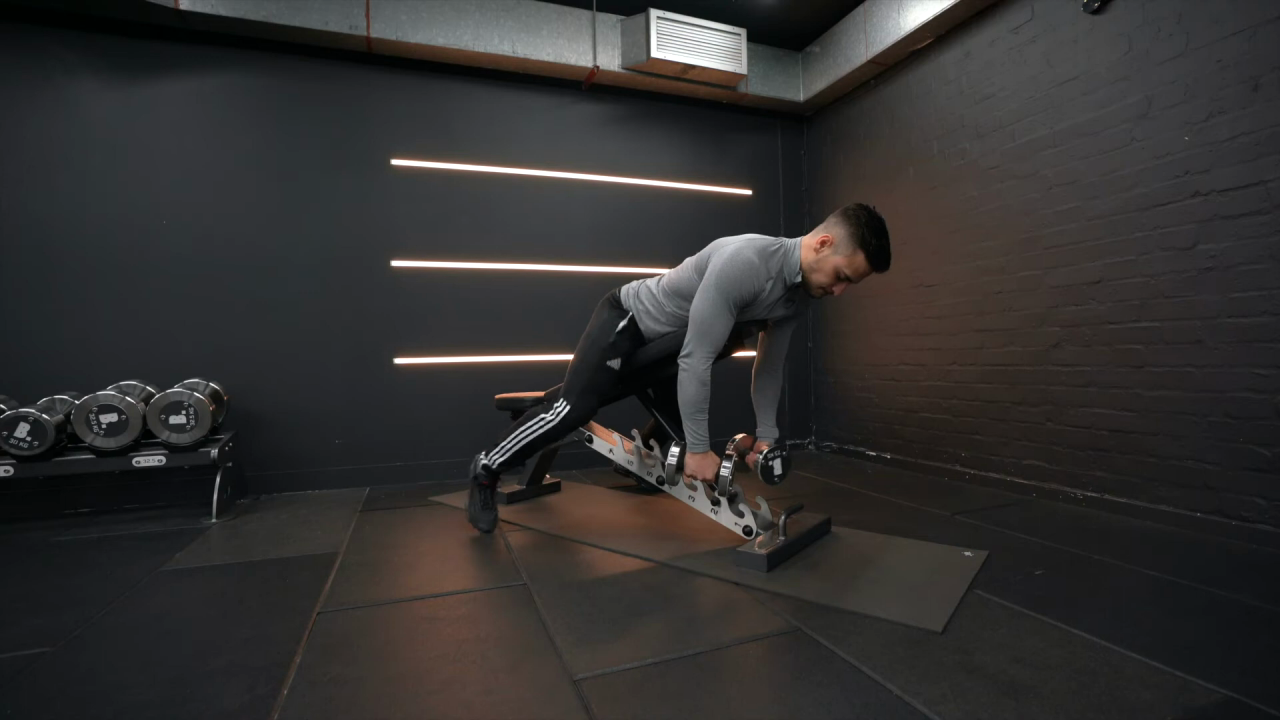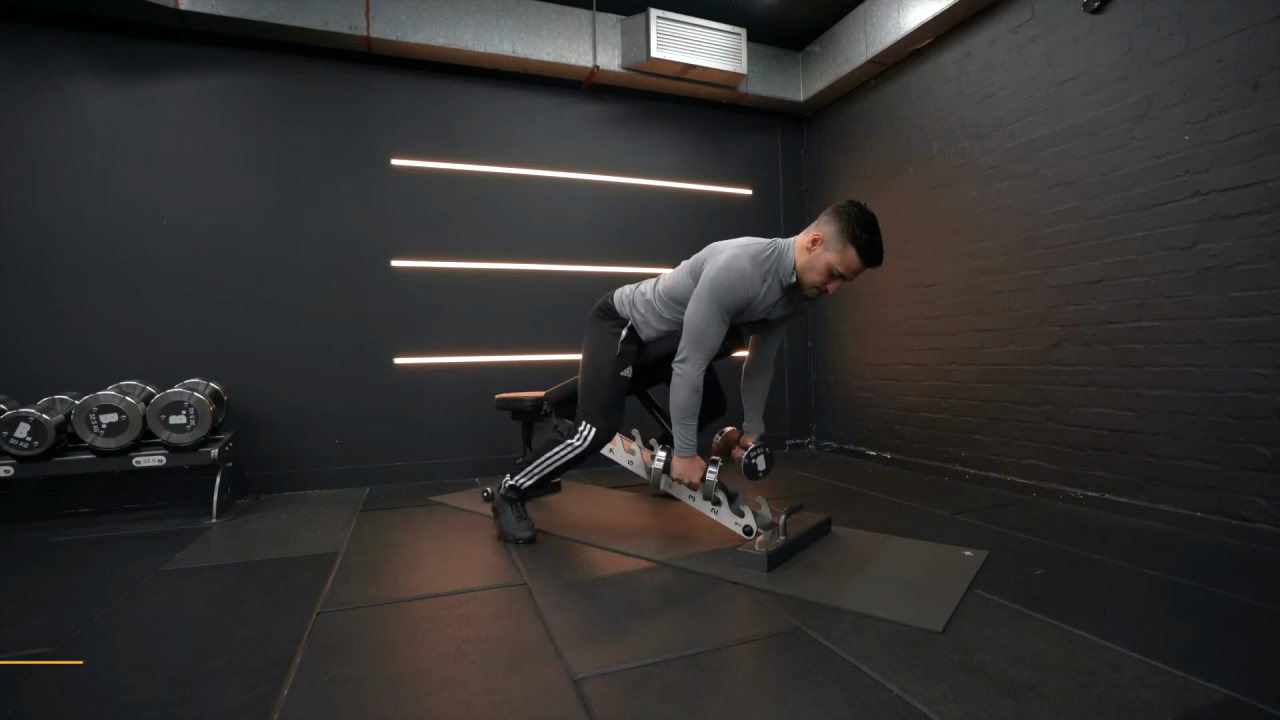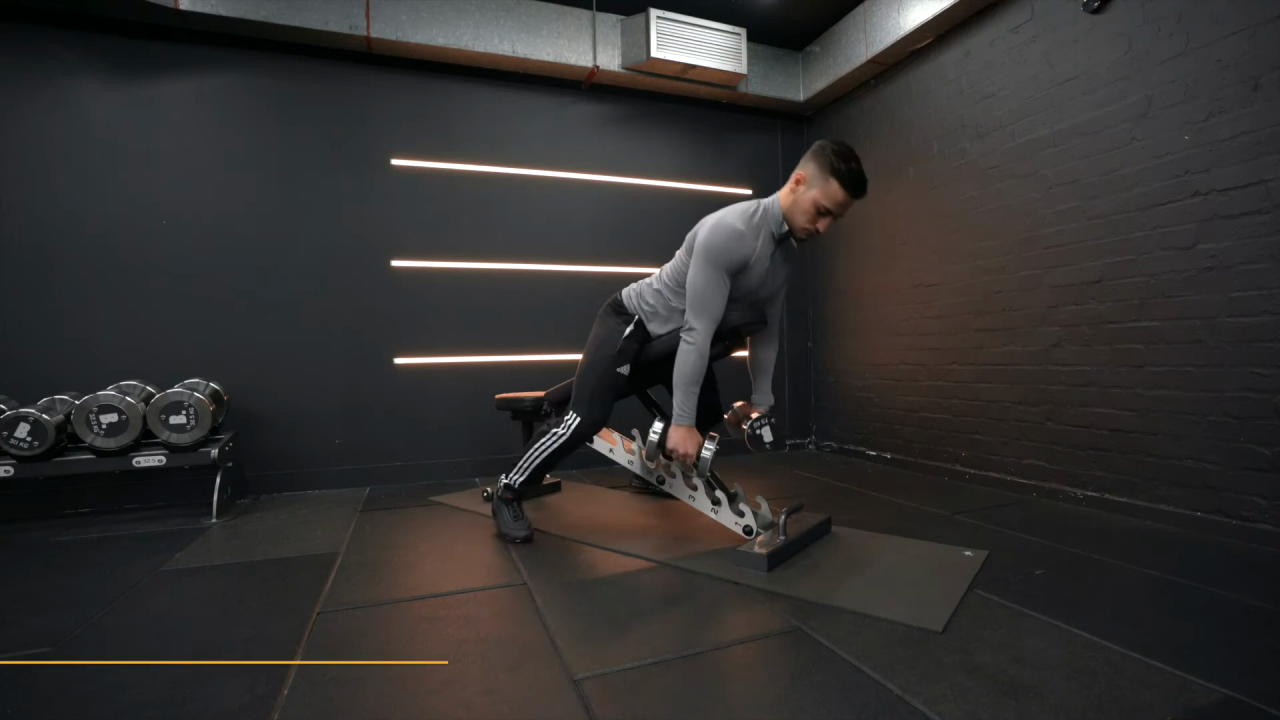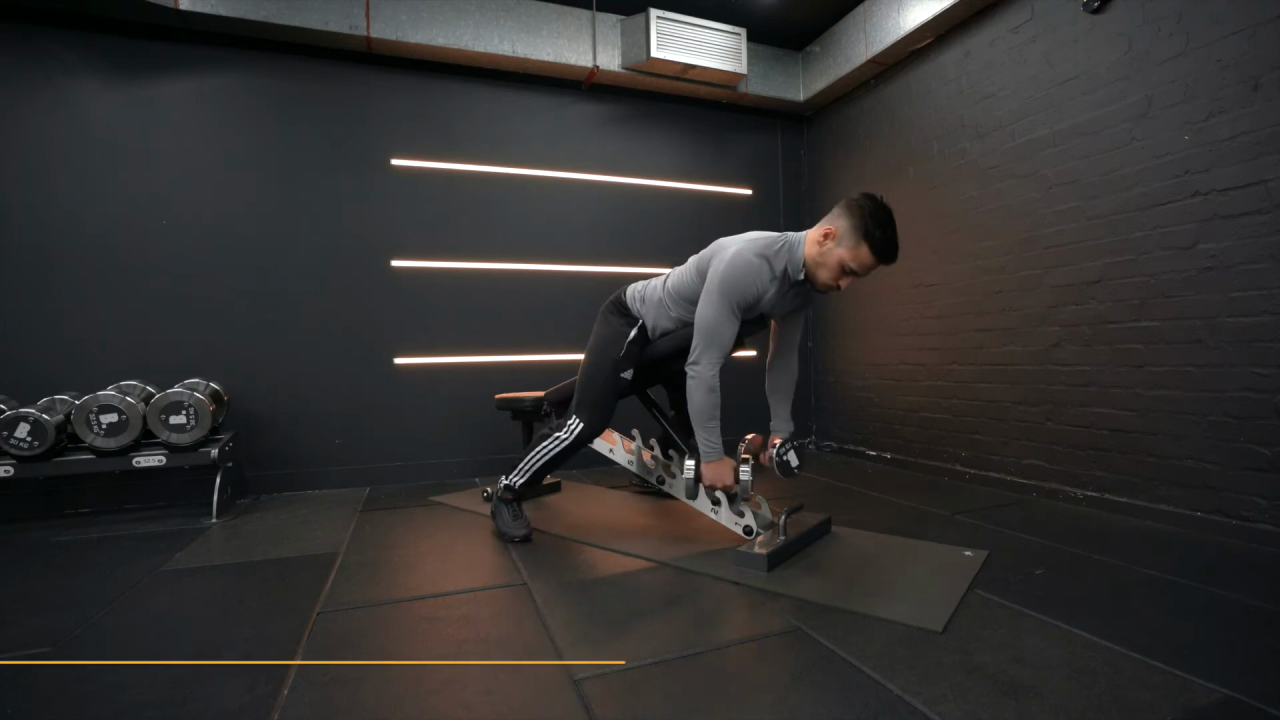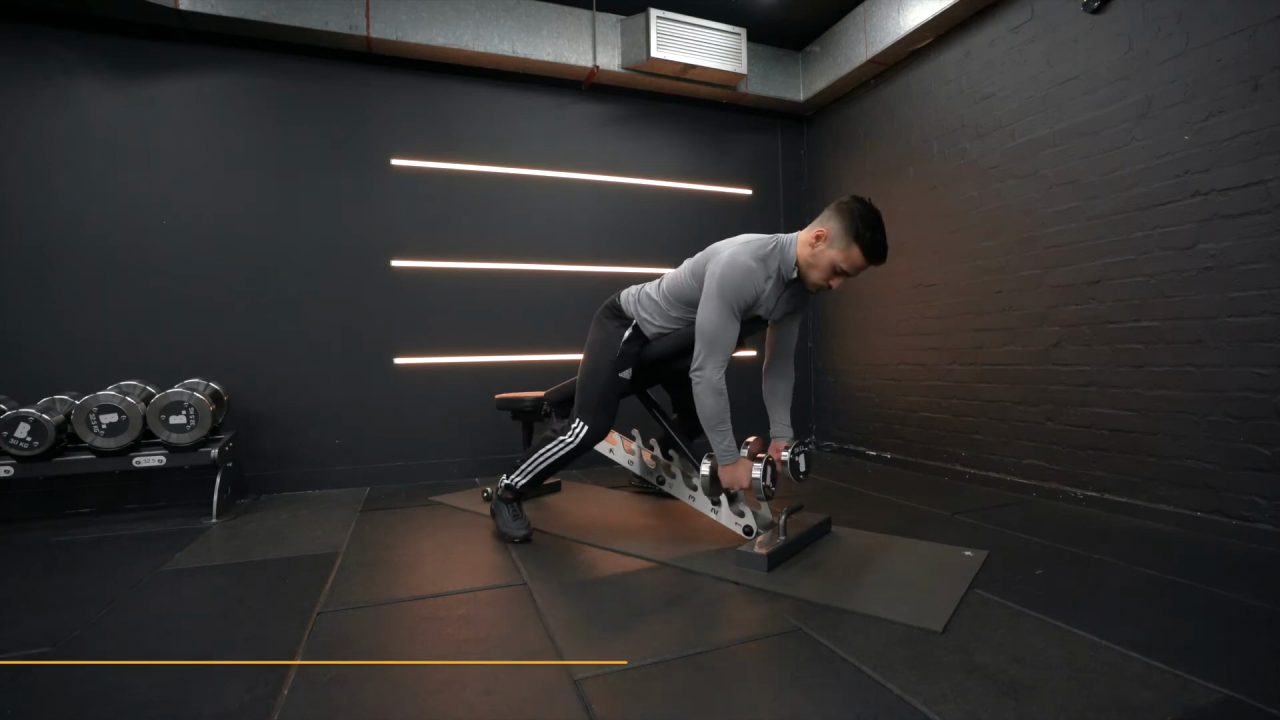
dt=0.4s
person 1, frame 1
left shoulder: (797, 293)
right shoulder: (743, 262)
left elbow: (769, 365)
right elbow: (697, 359)
left wrist: (766, 435)
right wrist: (698, 449)
left hip: (667, 336)
right hip: (629, 317)
left knee: (679, 416)
right knee: (574, 408)
right ankle: (487, 471)
person 1, frame 2
left shoulder: (792, 291)
right shoulder: (737, 269)
left elbow: (761, 361)
right elbow: (690, 365)
left wrist: (752, 431)
right wrist: (685, 453)
left hip: (664, 334)
right hip: (621, 323)
left knee: (710, 404)
right knee: (597, 429)
right ankle: (511, 492)
person 1, frame 3
left shoulder: (785, 251)
right shoulder: (729, 230)
left elbow: (765, 329)
right elbow: (697, 332)
left wrist: (761, 401)
right wrist: (681, 422)
left hip: (673, 333)
right hip: (632, 320)
left knee: (708, 416)
right knee: (587, 419)
right ankle: (509, 491)
person 1, frame 4
left shoulder: (804, 282)
right shoulder: (745, 263)
left elbow: (784, 357)
right elbow: (703, 366)
left wrist: (780, 429)
right wrist: (712, 457)
left hip: (675, 332)
right hip: (632, 320)
left knee: (697, 416)
right knee: (588, 422)
right ankle: (509, 492)
person 1, frame 5
left shoulder: (799, 288)
right shoulder: (740, 266)
left elbow: (779, 362)
right elbow: (708, 370)
left wrist: (781, 435)
right wrist: (728, 459)
left hip: (671, 336)
right hip: (627, 324)
left knee: (699, 415)
right knee: (590, 427)
right ankle: (508, 493)
